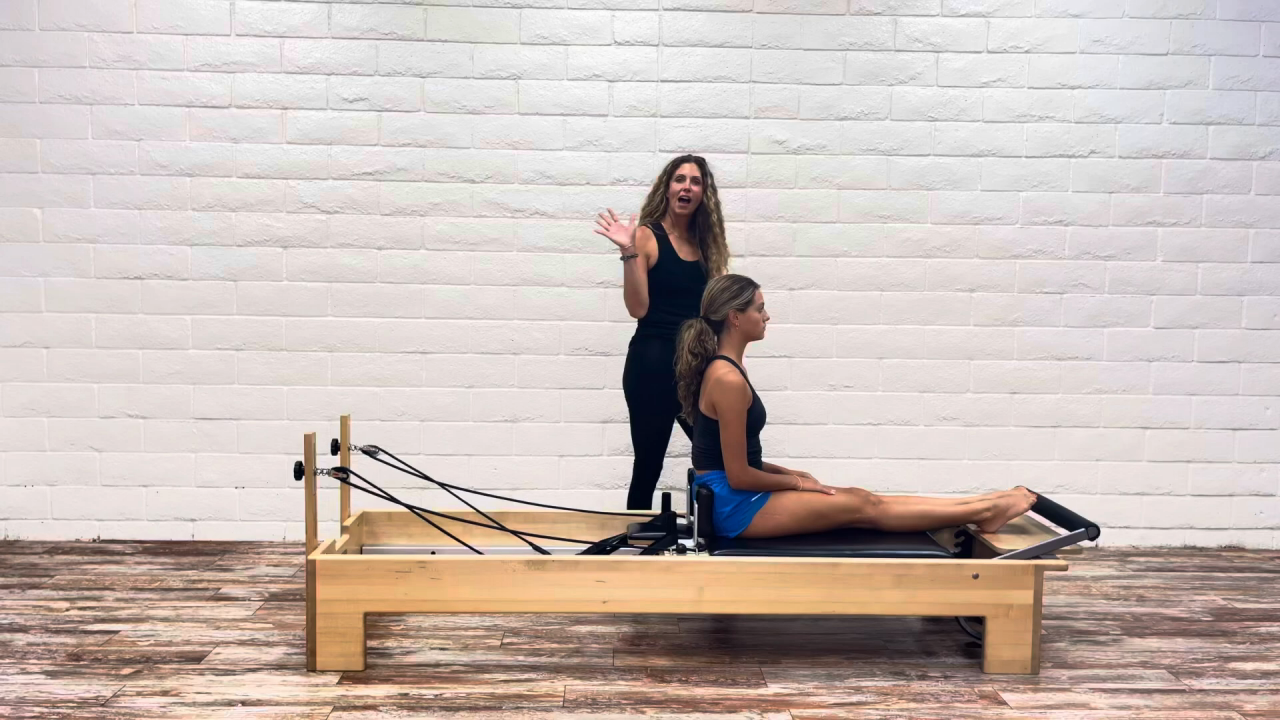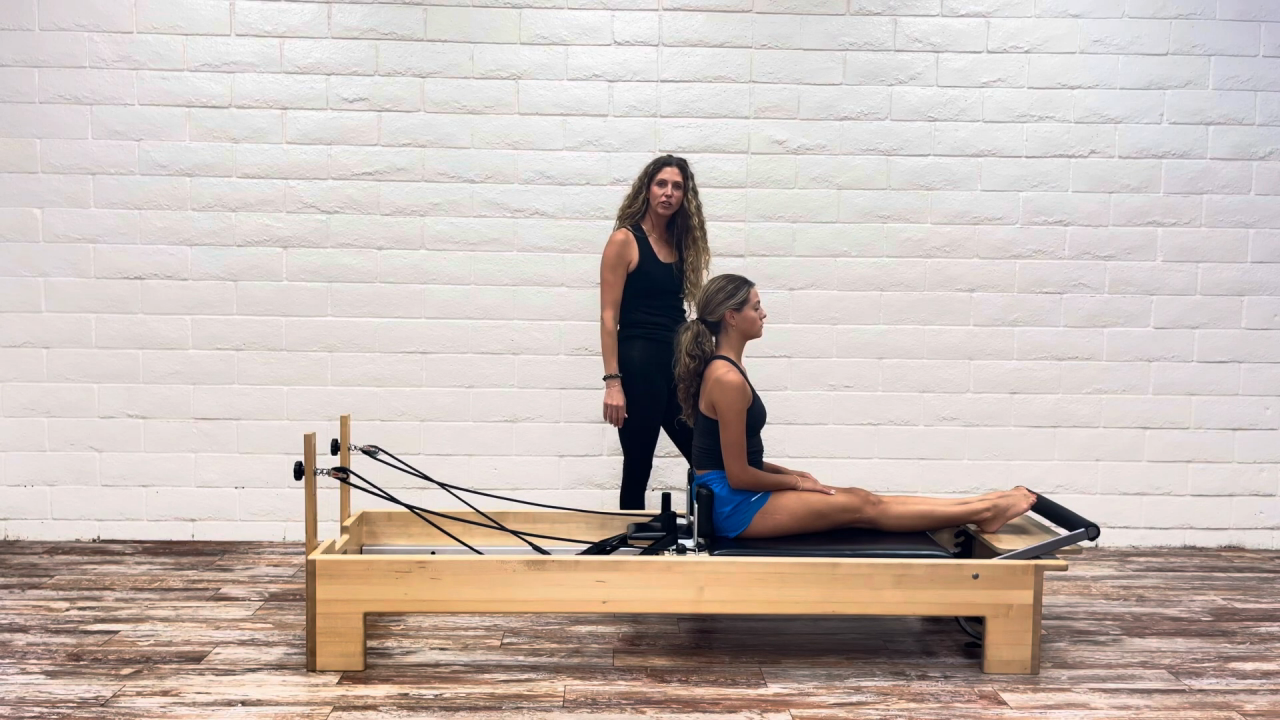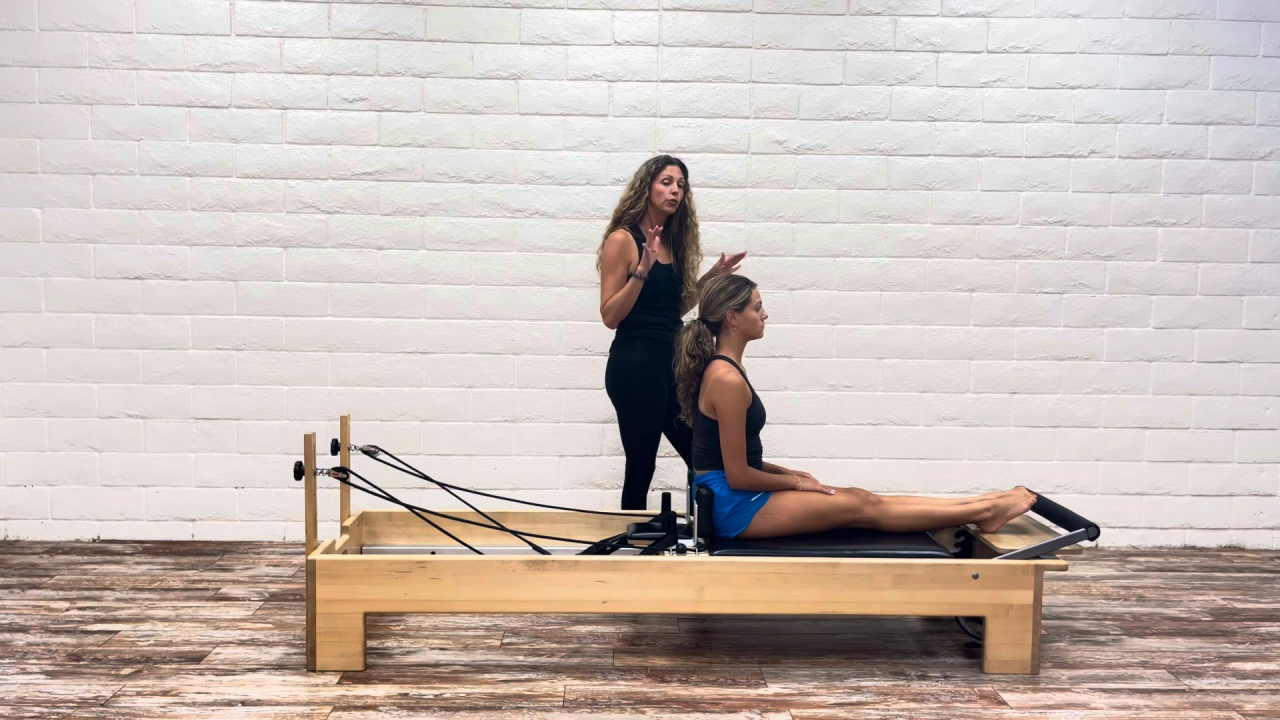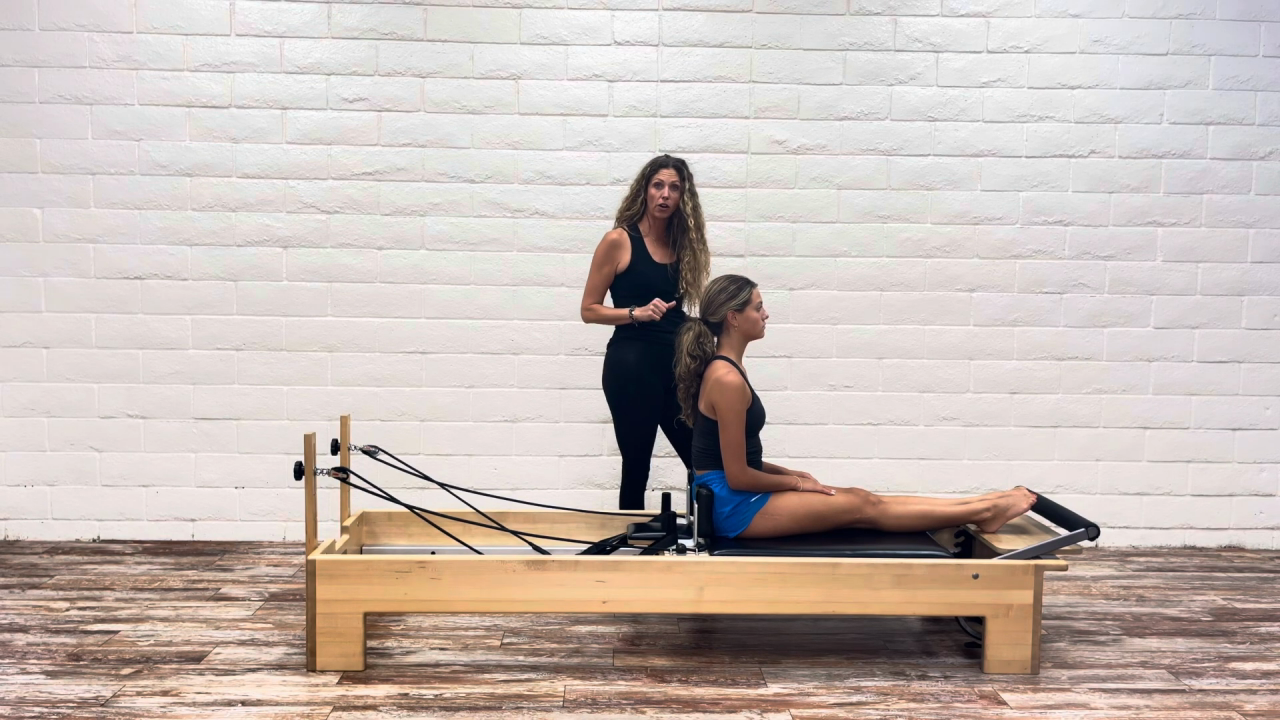
dt=1s
person 1, frame 1
left shoulder: (723, 368)
right shoulder: (728, 380)
right elbow: (739, 475)
left wrist: (787, 473)
right wrist: (796, 482)
left hip: (732, 494)
right hip: (733, 504)
left knee: (858, 496)
right knee: (862, 507)
left ankle: (979, 506)
right ankle: (982, 513)
person 1, frame 2
left shoulder: (723, 368)
right shoulder: (728, 380)
right elbow: (739, 475)
left wrist: (788, 473)
right wrist: (795, 482)
left hip: (731, 494)
right hip: (733, 504)
left knee: (858, 497)
right knee: (862, 507)
left ankle: (980, 504)
right ankle: (982, 513)
person 1, frame 3
left shoulder: (723, 369)
right shoulder: (727, 380)
right elbow: (739, 475)
left wrist: (788, 473)
right wrist: (795, 482)
left hip: (730, 493)
right hip: (732, 504)
left knee: (858, 496)
right knee: (862, 507)
left ankle: (980, 505)
right ankle: (982, 513)
person 1, frame 4
left shoulder: (724, 368)
right shoulder: (727, 380)
right elbow: (738, 475)
left wrist: (788, 473)
right wrist: (795, 482)
left hip: (731, 494)
right hip: (733, 504)
left knee: (859, 497)
right knee: (861, 507)
left ankle: (979, 504)
right ankle: (982, 512)
person 2, frame 1
left shoulder: (705, 241)
right shoulder: (646, 237)
right elbow: (638, 308)
right wrist: (629, 253)
right hip: (652, 361)
right knee: (648, 466)
person 2, frame 2
left shoulder: (680, 241)
right shoulder: (624, 240)
right elbow: (609, 317)
right wrist: (613, 381)
left hip: (677, 362)
right hip: (637, 363)
right knee: (638, 467)
person 2, frame 3
left shoulder: (673, 240)
right shoulder: (621, 239)
right elbow: (610, 316)
left wrist: (712, 275)
right wrist: (642, 271)
left hip: (671, 360)
right hip: (636, 363)
right knee: (641, 468)
person 2, frame 4
left shoulder: (681, 243)
right shoulder: (619, 241)
right elbow: (589, 310)
right wrist: (637, 312)
left hip: (674, 363)
right hip: (632, 364)
right knee: (636, 467)
